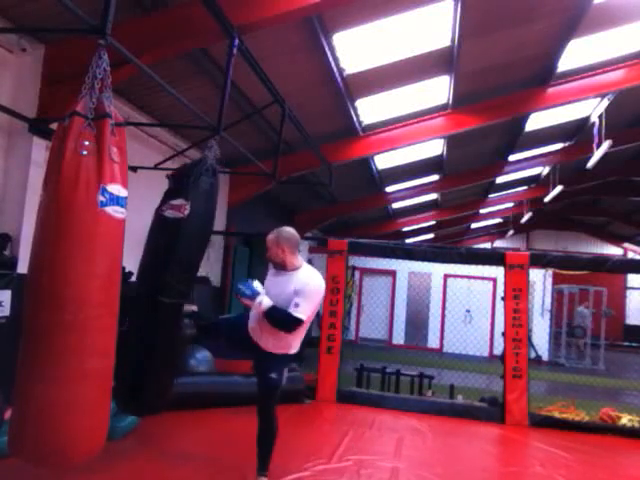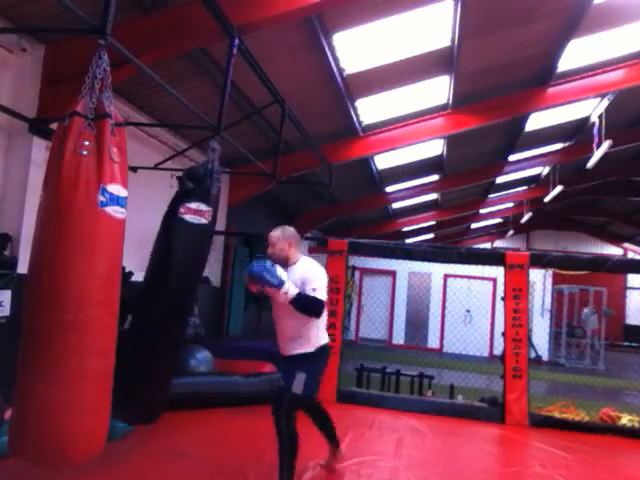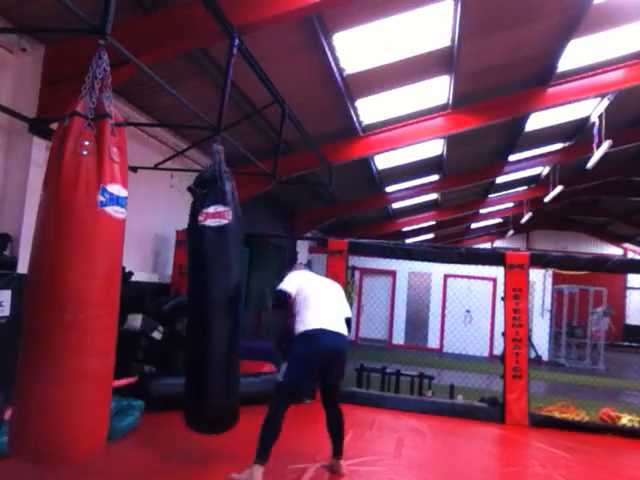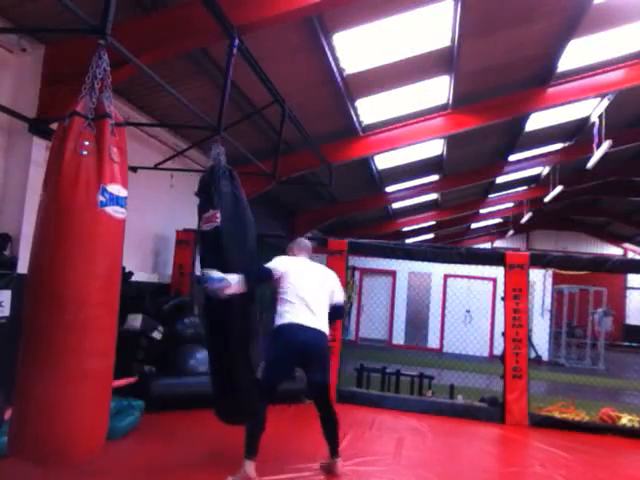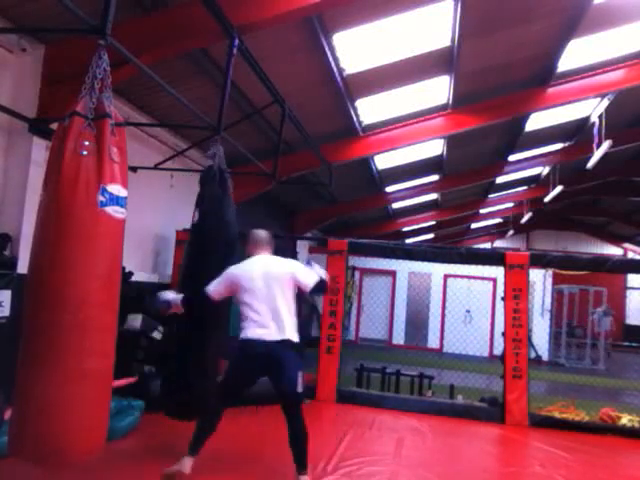
dt=0.5s
person 1, frame 1
left shoulder: (311, 283)
right shoulder: (275, 267)
left elbow: (290, 324)
left wrist: (260, 301)
right wrist: (254, 300)
left hip: (277, 352)
right hip: (249, 331)
left knee: (266, 409)
right knee: (210, 327)
person 1, frame 2
left shoulder: (311, 271)
right shoulder: (276, 267)
left elbow: (315, 309)
right elbow: (258, 297)
left wrist: (285, 288)
right wrist: (255, 284)
left hip: (310, 353)
right hip: (292, 351)
left knee: (283, 412)
right knee: (305, 401)
right ankle: (334, 449)
person 1, frame 3
left shoulder: (296, 276)
right shoulder: (335, 285)
left elbow: (280, 298)
right elbow: (348, 322)
left wrist: (291, 306)
left hip: (312, 339)
right hip: (339, 341)
left knee: (279, 403)
right knee: (331, 402)
right ankle: (337, 461)
person 1, frame 4
left shoulder: (285, 262)
right shoulder: (329, 274)
left elbow: (263, 274)
right elbow: (338, 310)
left wrist: (230, 284)
left hip: (288, 335)
right hip: (319, 339)
left knee: (261, 397)
right knee: (322, 399)
right ankle: (334, 461)
person 1, frame 5
left shoulder: (236, 271)
right shoulder: (288, 266)
left elbow: (207, 298)
right elbow: (319, 287)
left wrist: (177, 301)
right wrist: (319, 274)
left hip: (250, 346)
right hip: (284, 348)
left knee: (220, 402)
right knee: (294, 413)
